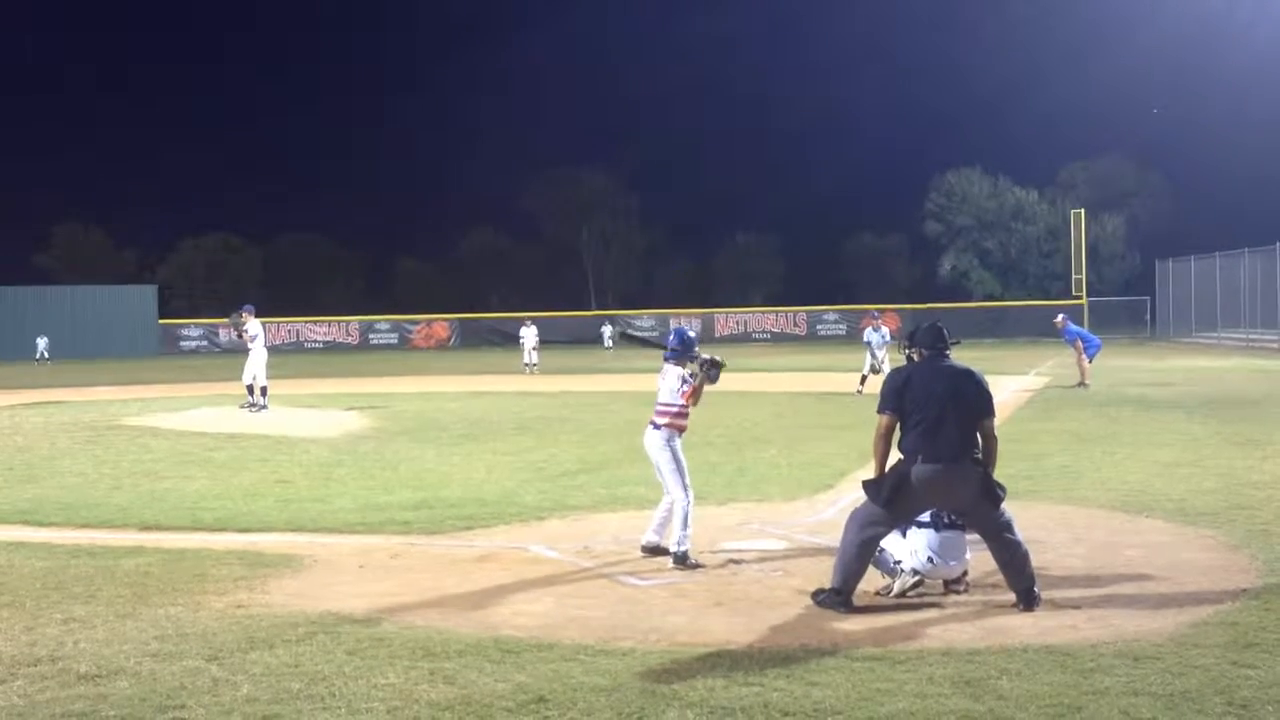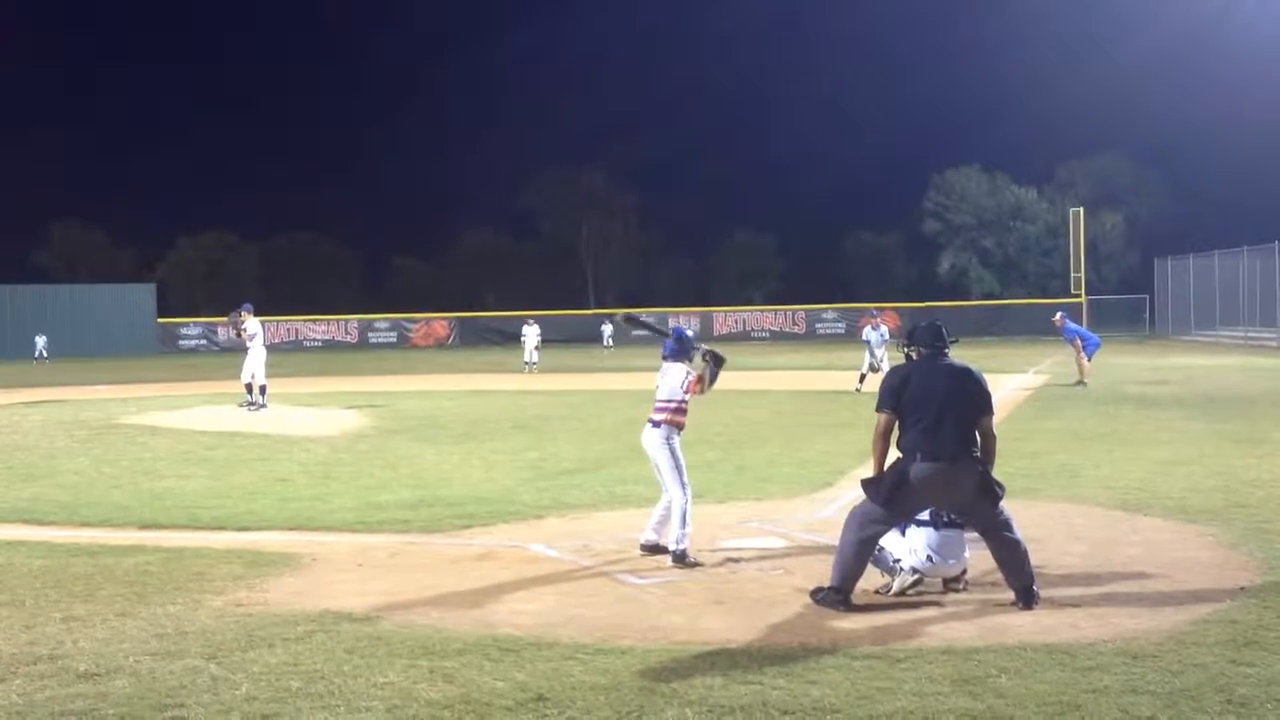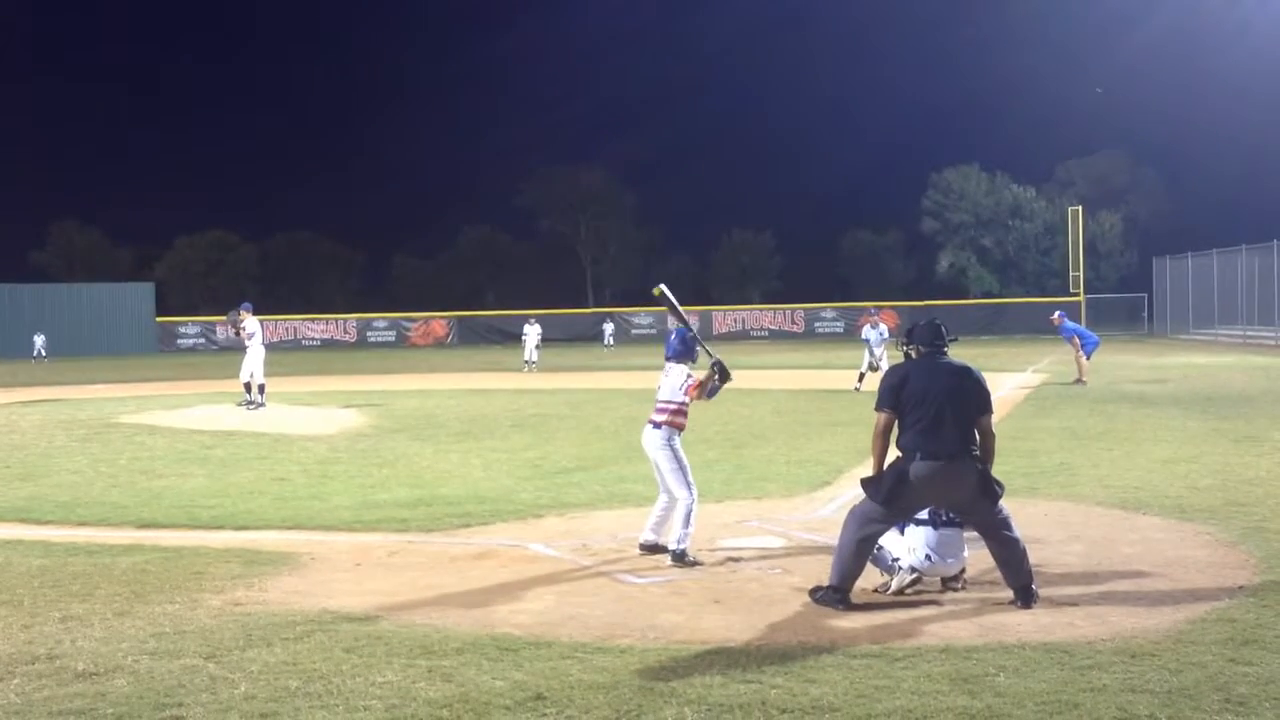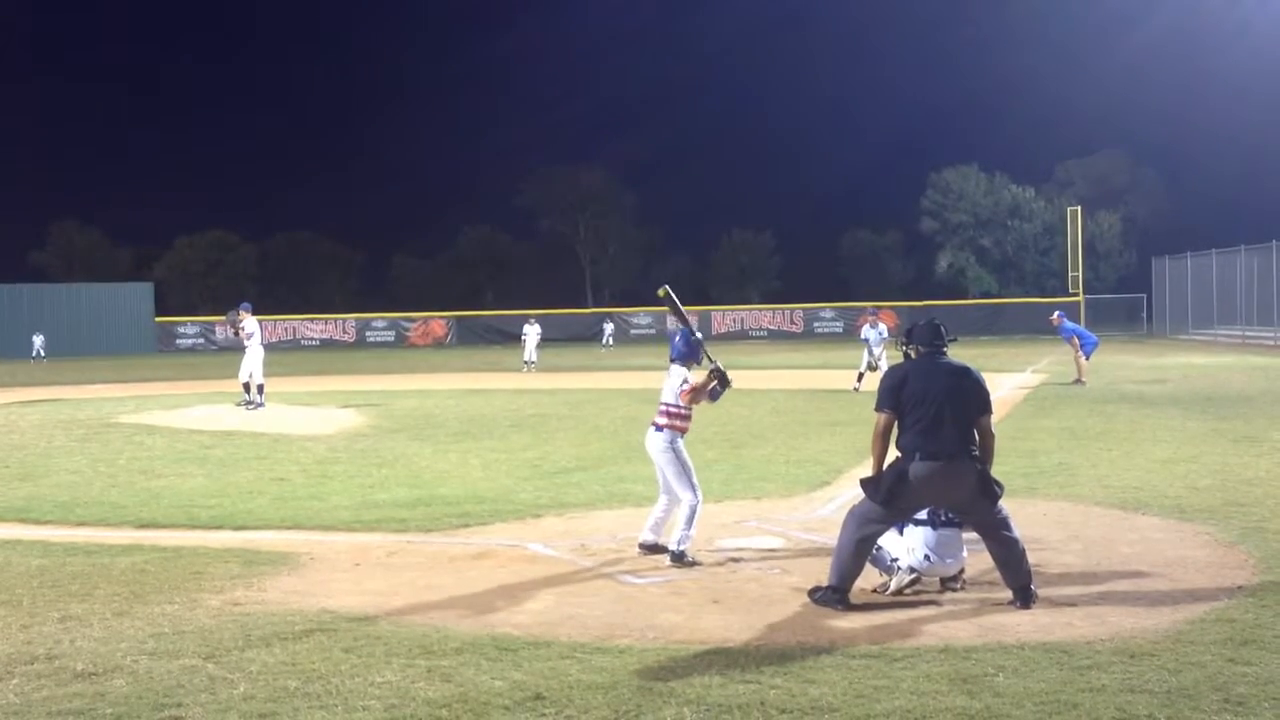
dt=0.3s
person 1, frame 1
left shoulder: (901, 377)
right shoulder: (973, 378)
left elbow: (884, 431)
right elbow: (989, 436)
left wrist: (879, 477)
right wrist: (986, 478)
left hip: (917, 473)
right hip: (965, 473)
left knee: (864, 525)
right knee: (1000, 529)
left ankle: (839, 594)
right ankle: (1027, 594)
person 1, frame 2
left shoulder: (899, 376)
right shoulder: (971, 377)
left elbow: (883, 430)
right elbow: (988, 433)
left wrist: (878, 475)
right wrist: (984, 476)
left hip: (916, 471)
right hip: (963, 472)
left knee: (863, 523)
right knee: (998, 527)
left ankle: (838, 592)
right ankle: (1026, 591)
person 1, frame 3
left shoulder: (899, 375)
right shoulder: (971, 375)
left elbow: (882, 429)
right elbow: (987, 433)
left wrist: (877, 475)
right wrist: (983, 475)
left hip: (916, 470)
right hip: (963, 471)
left knee: (862, 522)
right knee: (997, 526)
left ankle: (837, 591)
right ankle: (1025, 590)
person 1, frame 4
left shoulder: (898, 375)
right shoulder: (970, 376)
left elbow: (882, 430)
right elbow: (986, 433)
left wrist: (877, 475)
right wrist: (983, 475)
left hip: (915, 471)
right hip: (963, 471)
left knee: (861, 522)
right knee: (997, 526)
left ankle: (836, 591)
right ankle: (1023, 590)
person 2, frame 1
left shoulder: (671, 370)
right shoulder: (677, 373)
left elbow: (693, 387)
right elbow: (692, 400)
right wrist: (702, 372)
left hip: (657, 436)
right hip: (664, 438)
left knee: (673, 494)
right knee: (683, 495)
left ankle: (651, 543)
right ankle: (679, 553)
person 2, frame 2
left shoulder: (669, 369)
right shoulder: (678, 369)
left elbow: (701, 385)
right elbow: (699, 388)
left wrist: (713, 367)
right wrist: (706, 364)
left hip: (655, 433)
right hip: (663, 436)
left knee: (671, 492)
right knee: (682, 494)
left ankle: (650, 541)
right ankle: (678, 551)
person 2, frame 3
left shoulder: (672, 370)
right shoulder: (679, 371)
left elbow: (703, 394)
right elbow: (697, 394)
left wrist: (718, 380)
right wrist: (711, 372)
left hip: (655, 434)
right hip: (663, 437)
left knee: (669, 493)
right knee: (687, 494)
left ankle: (648, 541)
right ankle: (678, 551)
person 2, frame 4
left shoulder: (679, 372)
right shoulder: (680, 373)
left elbow: (708, 397)
right elbow: (689, 399)
left wrist: (719, 384)
right wrist: (709, 377)
left hip: (659, 437)
right hip: (667, 440)
left knee: (670, 494)
right knee: (692, 496)
left ankle: (648, 541)
right ankle: (677, 551)
